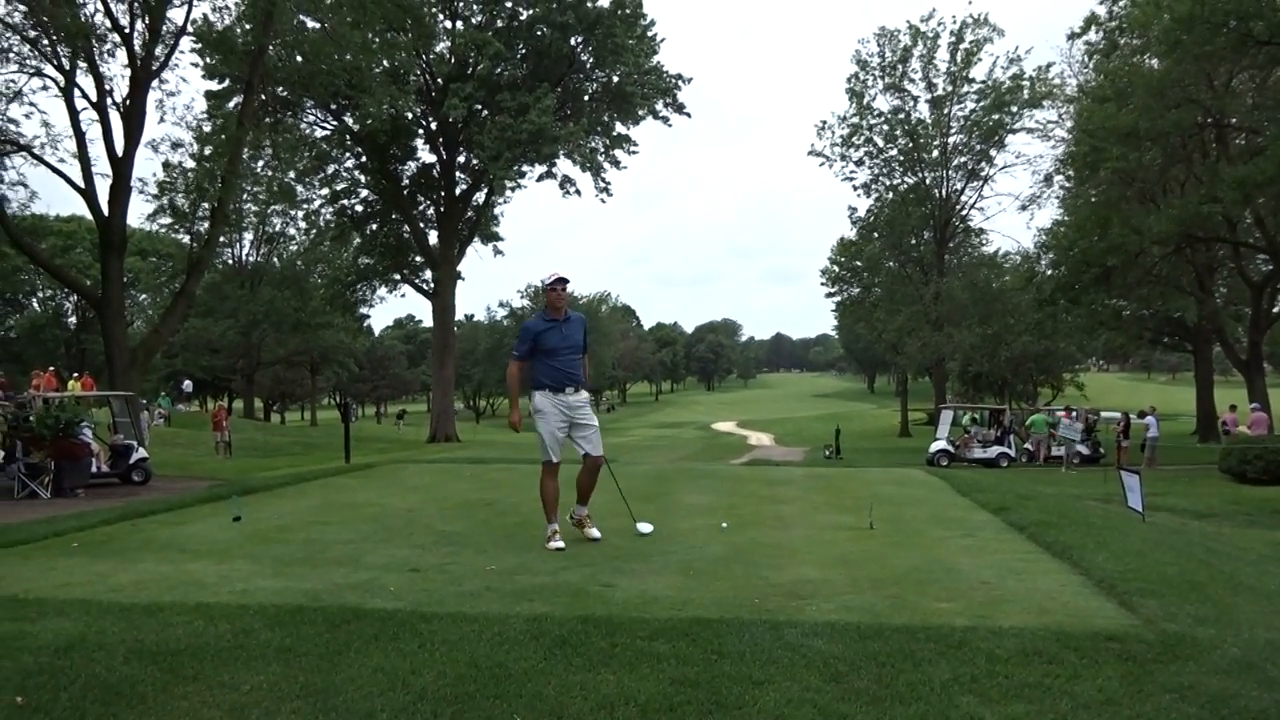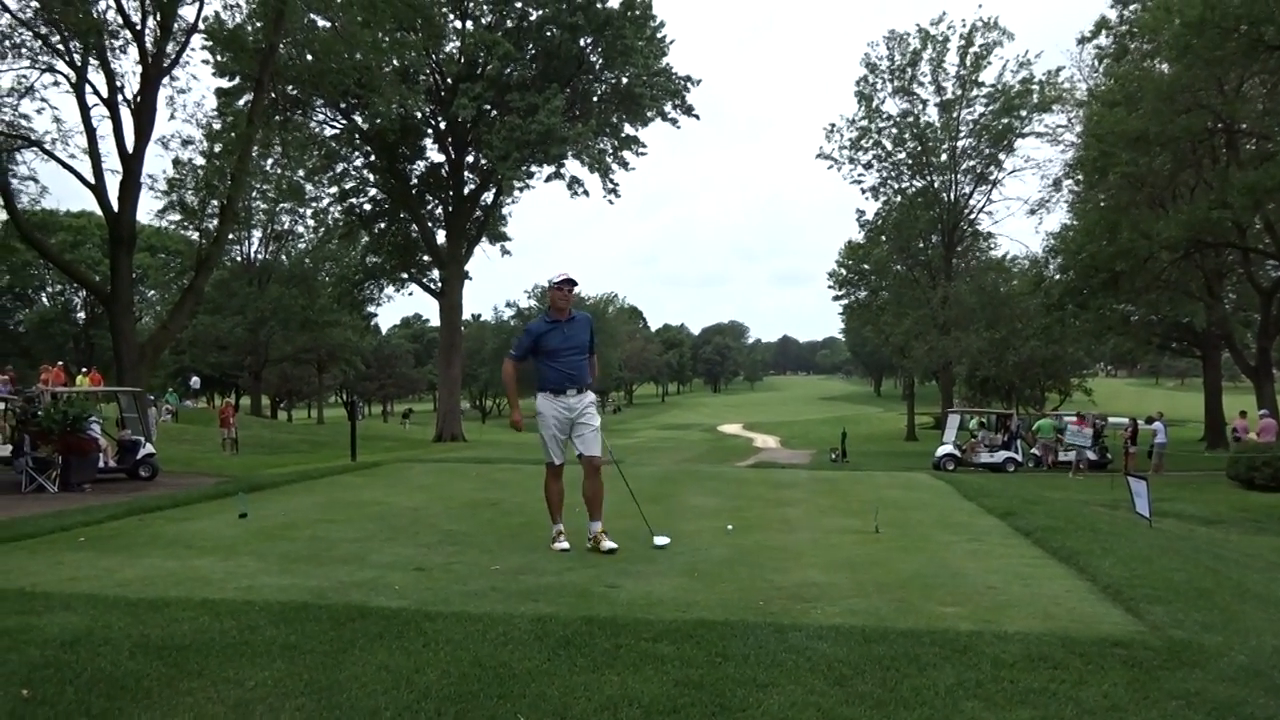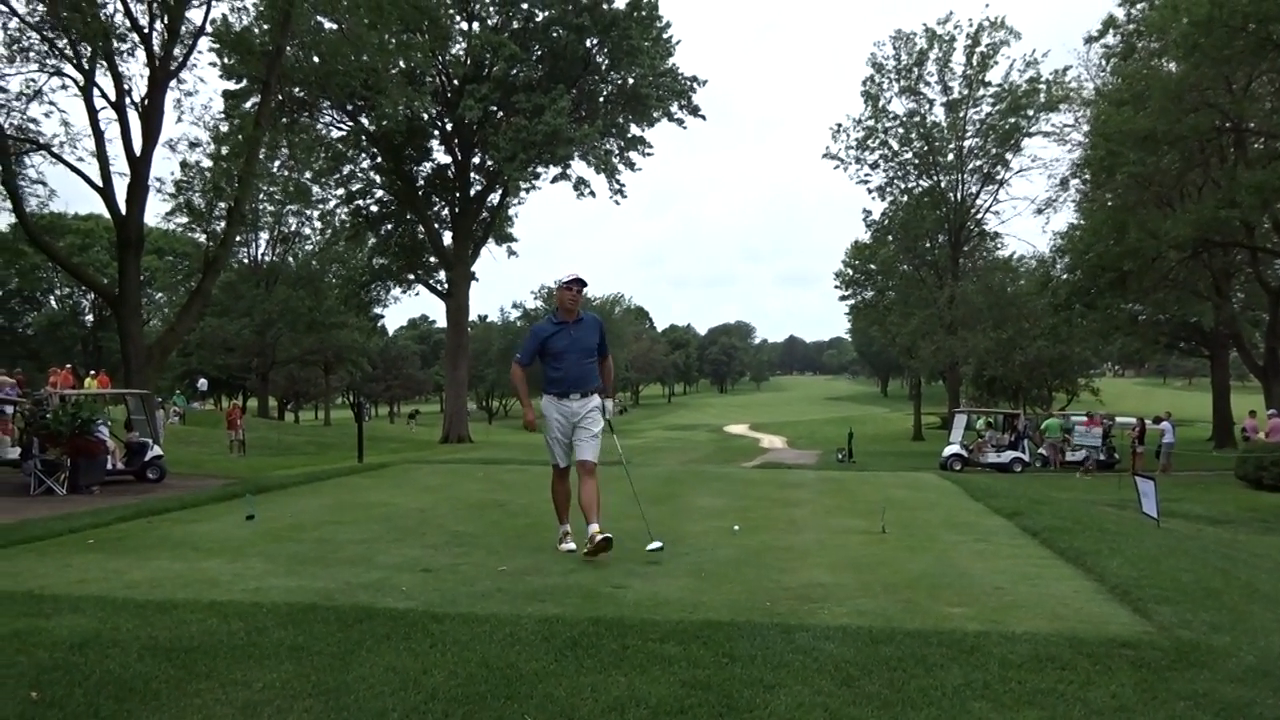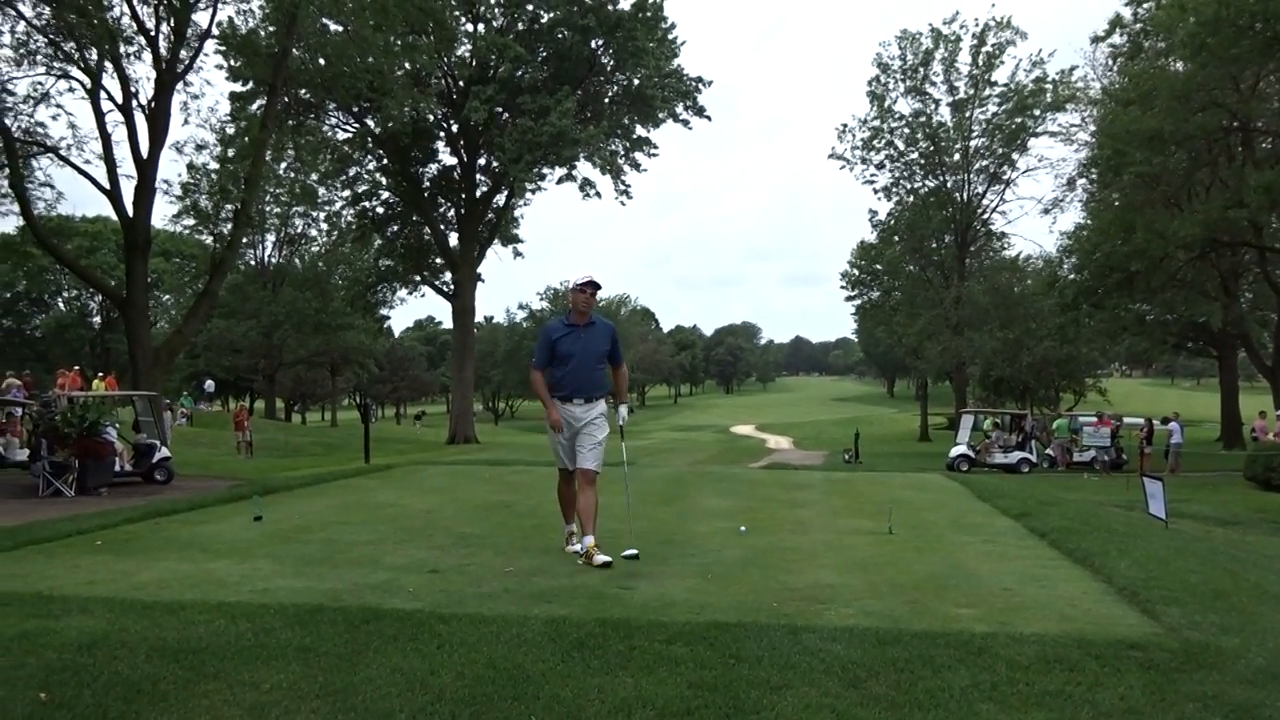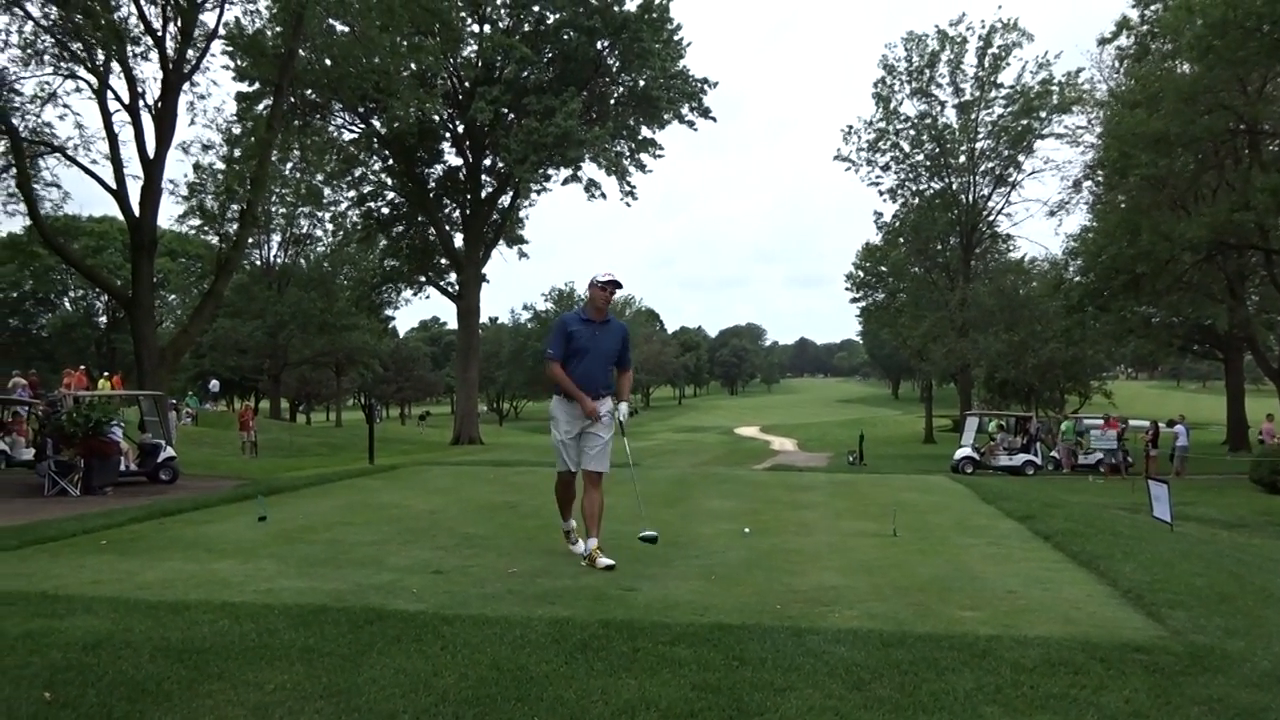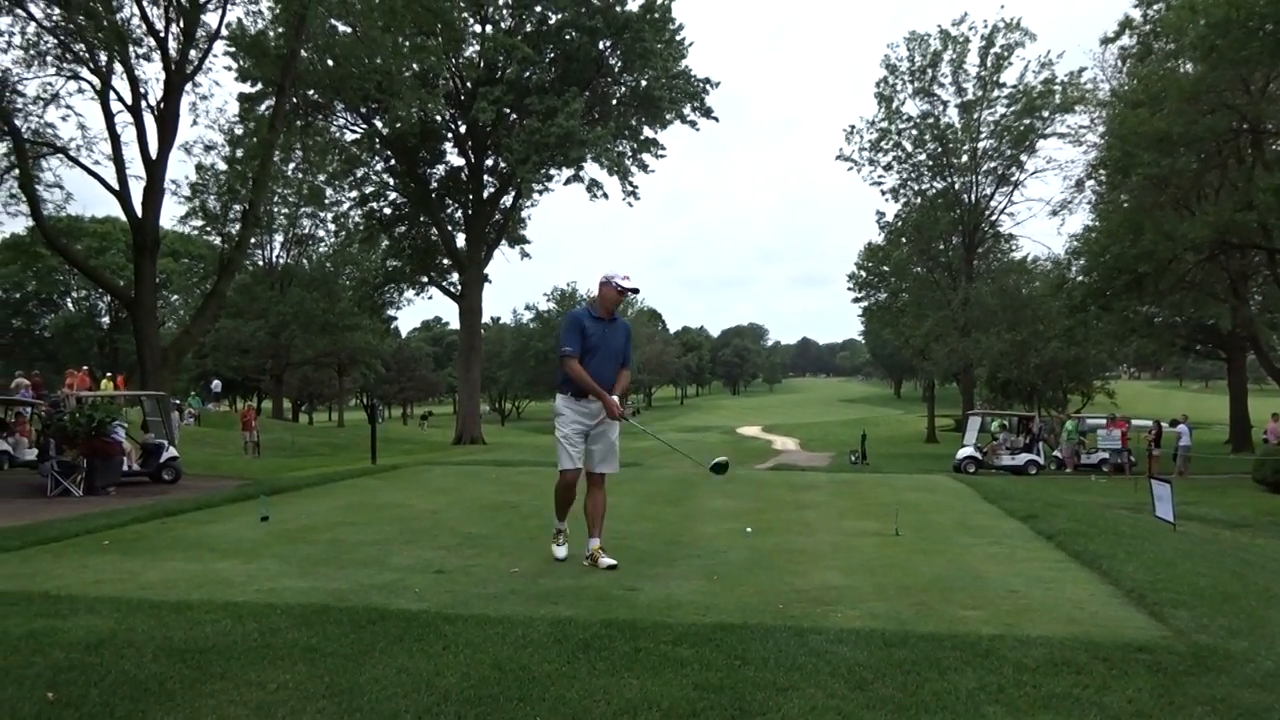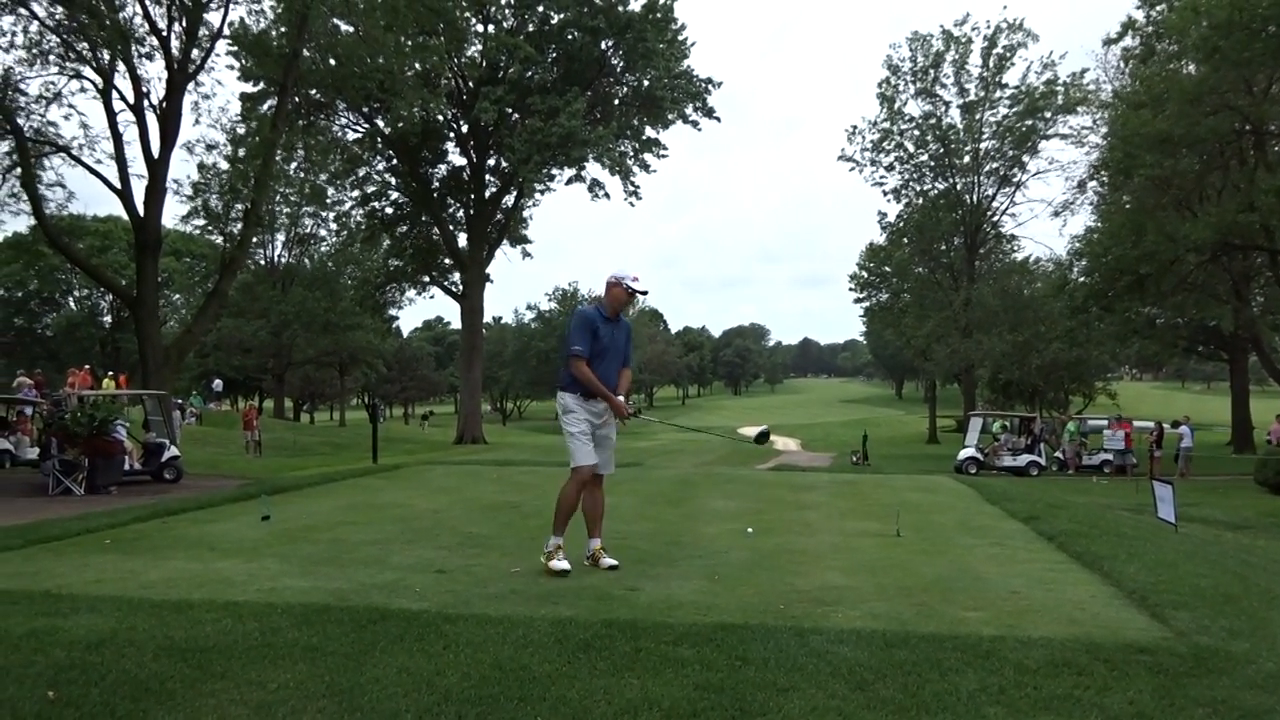
dt=0.2s
person 1, frame 1
left shoulder: (579, 321)
right shoulder: (533, 326)
right elbow: (514, 367)
right wrist: (514, 408)
left hip: (579, 399)
right hip: (549, 401)
left knee: (595, 459)
right knee: (551, 466)
left ankle: (580, 513)
right ankle: (553, 529)
person 1, frame 2
left shoulder: (585, 321)
right shoulder: (535, 328)
right elbow: (509, 365)
left wrist: (591, 390)
right wrist: (514, 408)
left hip: (584, 400)
right hip: (551, 403)
left knee: (593, 464)
right knee: (554, 468)
left ankle: (596, 532)
right ankle: (558, 530)
person 1, frame 3
left shoulder: (594, 323)
right shoulder: (541, 329)
left elbow: (605, 360)
right elbow: (517, 368)
left wrist: (608, 397)
right wrist: (527, 408)
left hip: (589, 404)
right hip: (556, 406)
left knee: (587, 469)
right knee: (561, 471)
left ankle: (594, 534)
right ankle: (565, 531)
person 1, frame 4
left shoulder: (607, 329)
right shoulder: (552, 330)
left elbow: (619, 368)
right elbow: (537, 372)
left wrist: (623, 404)
right wrist: (550, 409)
left hip: (594, 410)
right hip: (561, 409)
left knee: (588, 478)
right knee: (567, 475)
left ankle: (589, 547)
right ankle: (570, 531)
person 1, frame 5
left shoulder: (620, 329)
right shoulder: (566, 322)
left elbow: (625, 371)
right elbow: (553, 366)
left wrist: (623, 402)
right wrist: (582, 400)
left hip: (602, 409)
right hip: (568, 407)
left knee: (594, 479)
right knee: (566, 476)
left ankle: (592, 549)
right ankle: (568, 525)
person 1, frame 6
left shoulder: (624, 328)
right shoulder: (576, 319)
left elbow: (625, 369)
right elbow: (570, 365)
left wrist: (615, 397)
right wrist: (603, 397)
left hip: (605, 409)
right hip: (571, 405)
left knee: (597, 480)
right knee: (569, 476)
left ankle: (594, 548)
right ankle: (560, 527)
person 1, frame 7
left shoulder: (625, 327)
right shoulder: (585, 317)
left elbow: (625, 368)
right elbow: (577, 366)
left wrist: (621, 397)
right wrist: (612, 399)
left hip: (605, 408)
right hip: (576, 404)
left knee: (596, 480)
right knee: (582, 474)
left ankle: (594, 548)
right ankle: (554, 546)
